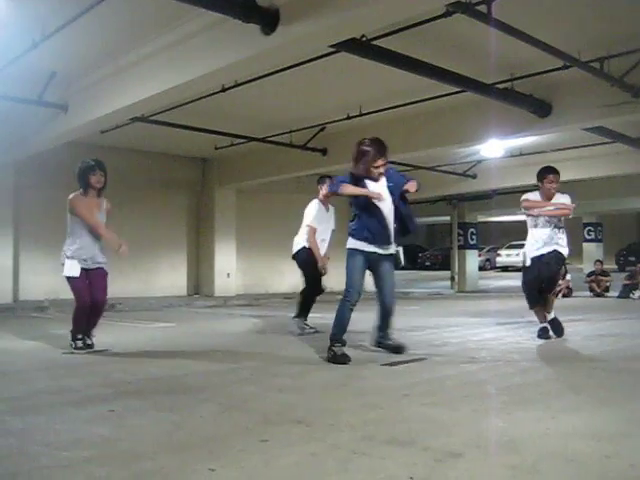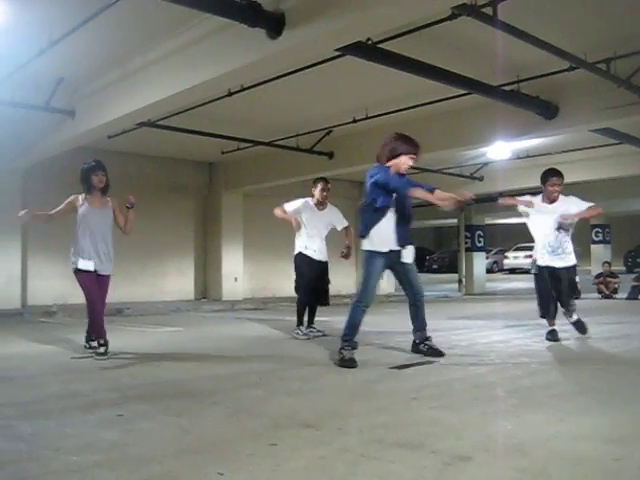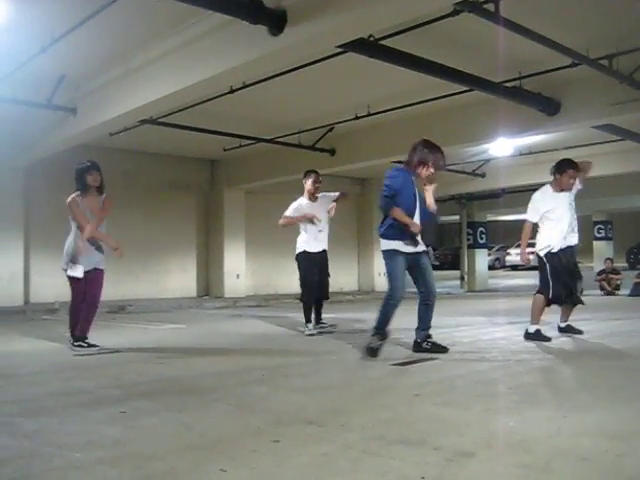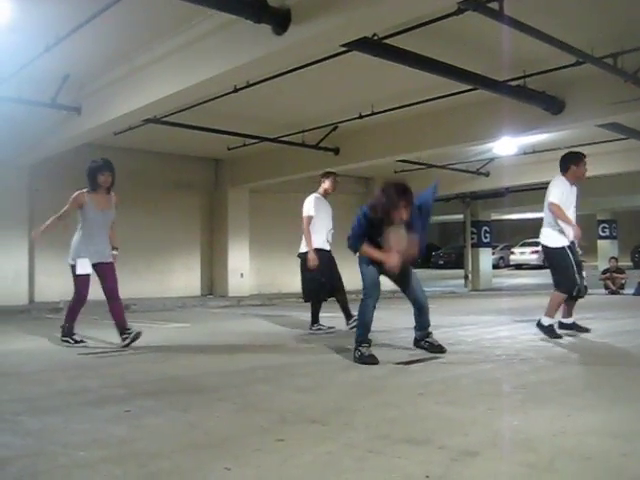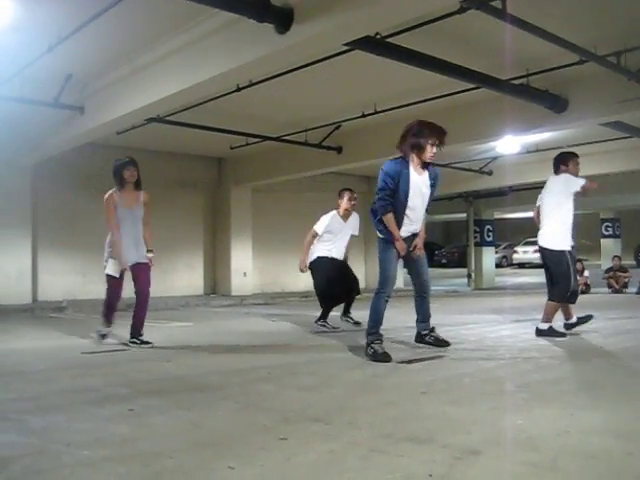
dt=0.5s
person 1, frame 1
left shoulder: (392, 175)
right shoulder: (354, 179)
left elbow: (407, 185)
right elbow: (337, 188)
left wrist: (411, 186)
right wrist: (366, 192)
left hip: (386, 250)
right hip: (359, 247)
left knee: (388, 299)
right knee: (351, 296)
left ankle: (383, 336)
right ankle: (336, 344)
person 1, frame 2
left shoulder: (401, 179)
right shoulder: (378, 174)
left elbow: (427, 191)
right elbow: (406, 190)
left wrist: (455, 197)
right wrist: (440, 200)
left hip: (398, 248)
right hip: (375, 248)
left knee: (417, 294)
right knee: (365, 299)
left ankle: (420, 341)
right ankle: (346, 348)
person 1, frame 3
left shoulder: (419, 185)
right shoulder: (399, 175)
left elbow: (431, 214)
right elbow: (387, 203)
left wrist: (429, 192)
right wrist: (409, 223)
left hip: (417, 247)
right hip: (395, 245)
left knee: (429, 293)
right knee: (396, 293)
left ankle: (422, 339)
right ankle: (377, 337)
person 1, frame 4
left shoulder: (414, 212)
right shoulder: (369, 214)
right elbow: (355, 243)
left wrist: (400, 257)
right wrist: (383, 257)
left hip: (398, 260)
right hip: (372, 258)
left knee: (420, 298)
right knee: (371, 294)
left ankle: (423, 336)
right ankle: (361, 345)
person 1, frame 5
left shoulder: (431, 173)
right shoulder: (393, 168)
right elbow: (383, 205)
left wrist: (421, 236)
right wrist: (397, 238)
left hip: (414, 237)
right hip: (391, 237)
left knee: (422, 285)
right knee: (386, 287)
left ankle: (424, 331)
right ankle: (373, 340)
person 2, frame 1
left shoulder: (104, 203)
right shoulder: (75, 199)
right elbow: (95, 224)
right wrist: (118, 243)
left hip: (97, 260)
right hip: (74, 259)
left knee: (99, 300)
right knee: (84, 301)
left ankle: (87, 335)
right ankle: (76, 337)
person 2, frame 2
left shoulder: (111, 203)
right shoulder: (77, 200)
left elbow: (126, 230)
right elbow: (52, 216)
left wrist: (130, 208)
right wrist: (31, 213)
left hip: (104, 260)
right hip: (83, 260)
left knee: (99, 303)
right knee: (94, 300)
left ankle: (91, 338)
right ankle: (101, 342)
person 2, frame 3
left shoulder: (105, 199)
right shoulder: (74, 201)
left elbow: (96, 223)
right elbow: (84, 227)
left wrist: (84, 241)
right wrist: (113, 244)
left hip: (95, 256)
right hip: (75, 256)
left knee: (93, 298)
right knee: (79, 298)
left ankle: (81, 337)
right ankle: (75, 337)
person 2, frame 4
left shoulder: (113, 198)
right shoulder: (82, 197)
right elbow: (61, 216)
left wrist: (114, 248)
right wrist: (42, 229)
left hip: (103, 253)
right hip: (82, 253)
left knee: (112, 293)
right knee: (81, 294)
left ankle: (125, 332)
right ankle: (67, 332)
person 2, frame 5
left shoulder: (143, 197)
right shoulder: (111, 197)
right elbow: (112, 228)
left wrist: (149, 250)
right wrist: (118, 256)
left hip: (138, 252)
right hip: (116, 252)
left knee: (143, 293)
right knee: (113, 294)
left ankle: (136, 335)
right ankle: (106, 324)
person 3, frame 1
left shoulder: (564, 198)
right shoulder: (530, 197)
left elbow: (566, 212)
right elbow: (525, 205)
left wrist: (539, 212)
right wrist: (554, 205)
left hip: (556, 250)
right hip: (534, 252)
left knee: (547, 277)
right knee: (530, 287)
left ankle: (551, 316)
right ankle: (543, 324)
person 3, frame 2
left shoulder: (570, 202)
right shoulder: (529, 201)
left elbow: (597, 210)
right elbow: (503, 201)
left wrist: (577, 216)
right wrist: (522, 202)
left hip: (565, 260)
right hip: (543, 261)
left knee: (567, 297)
right knee: (546, 299)
left ankle: (573, 316)
right ankle: (552, 328)
person 3, frame 3
left shoulder: (570, 188)
right shoulder: (541, 196)
left elbow: (587, 167)
right elbow: (529, 223)
left wrist: (567, 163)
right wrist: (523, 249)
left hip: (568, 248)
right hip: (550, 250)
left knee: (573, 287)
right knee: (548, 287)
left ankle: (564, 323)
right ankle: (532, 329)
person 3, frame 4
left shoulder: (570, 184)
right shoulder: (559, 185)
right elbow: (553, 207)
left wrist: (570, 226)
right wrist: (573, 225)
left hip: (564, 241)
right hip: (556, 242)
left knee: (572, 280)
right knee: (570, 281)
left ankle: (567, 320)
right ankle: (546, 321)
person 3, frame 5
left shoulder: (550, 185)
right shoulder: (564, 179)
left elbow: (536, 214)
right elbow: (589, 186)
right wrist: (591, 184)
left hip: (548, 242)
right hip: (558, 243)
left knee: (559, 283)
right knee: (564, 284)
left ankle: (570, 319)
right ankle: (544, 326)
person 4, frame 1
left shoulder: (331, 209)
right shoulder: (315, 207)
right elbow: (311, 235)
left wrist: (324, 256)
right wrist: (321, 259)
left hip: (317, 252)
right hip: (304, 249)
left knee: (314, 285)
right knee: (313, 282)
left ankle: (302, 320)
right ankle: (298, 318)
person 4, frame 2
left shoulder: (333, 211)
right shoulder: (303, 204)
left elbow: (347, 229)
right elbow: (277, 211)
left wrist: (348, 247)
right wrist: (292, 217)
left hip: (321, 256)
right hip: (303, 253)
left knee: (319, 291)
right knee: (305, 288)
left ankle: (310, 325)
right ankle: (299, 327)
person 4, frame 3
left shoulder: (324, 198)
right shoulder: (298, 204)
left elbow: (343, 195)
right elbow: (282, 221)
left wrist: (335, 202)
right wrist: (304, 217)
left hip: (321, 250)
right hip: (306, 251)
left knee: (321, 286)
right knee: (310, 286)
left ankle: (318, 321)
right ankle: (308, 323)
person 4, frame 4
left shoulder: (325, 203)
right shoulder: (313, 199)
right elbow: (306, 225)
right wrist: (310, 251)
left hip: (324, 250)
right hip: (315, 250)
left knee: (336, 284)
right knee: (318, 287)
left ankle: (350, 318)
right ankle: (314, 324)
person 4, frame 5
left shoulder: (355, 218)
right shoulder: (329, 218)
right elbow: (311, 236)
left wrist: (345, 258)
right wrist: (303, 259)
left hip: (337, 259)
right hip: (321, 258)
left knee: (351, 285)
right knee: (332, 290)
left ankle: (346, 314)
right ankle: (323, 318)
